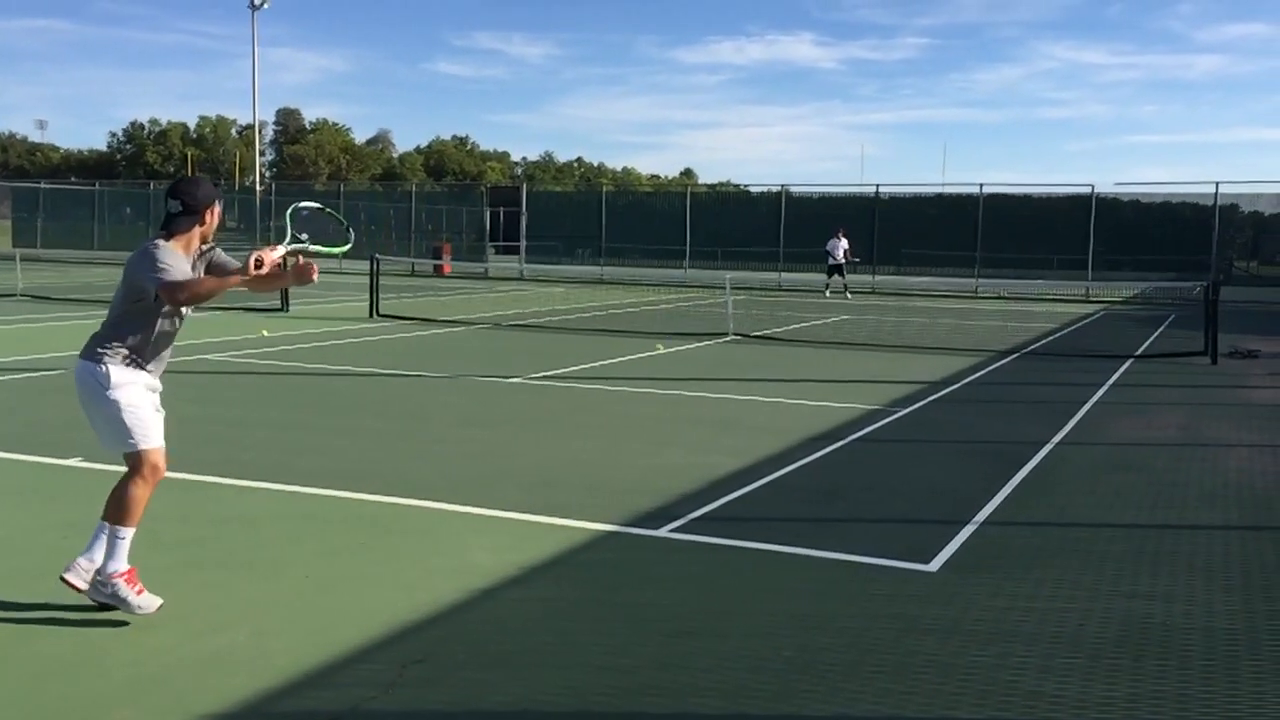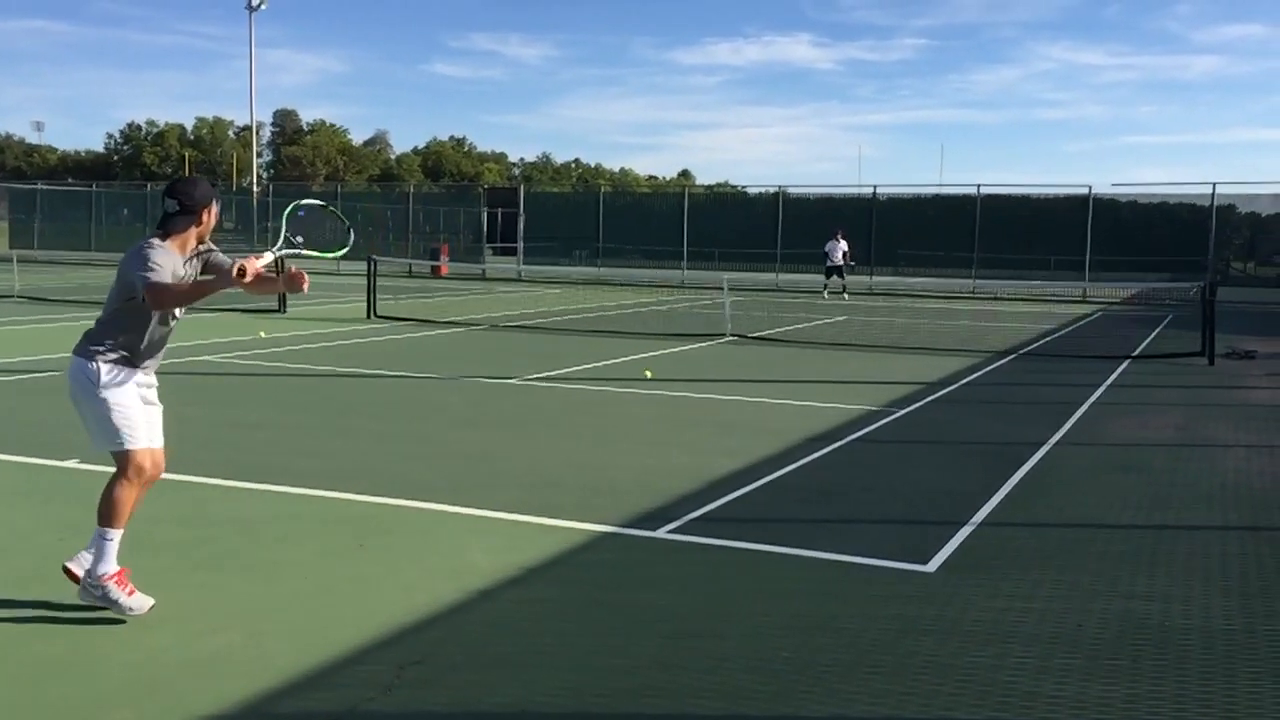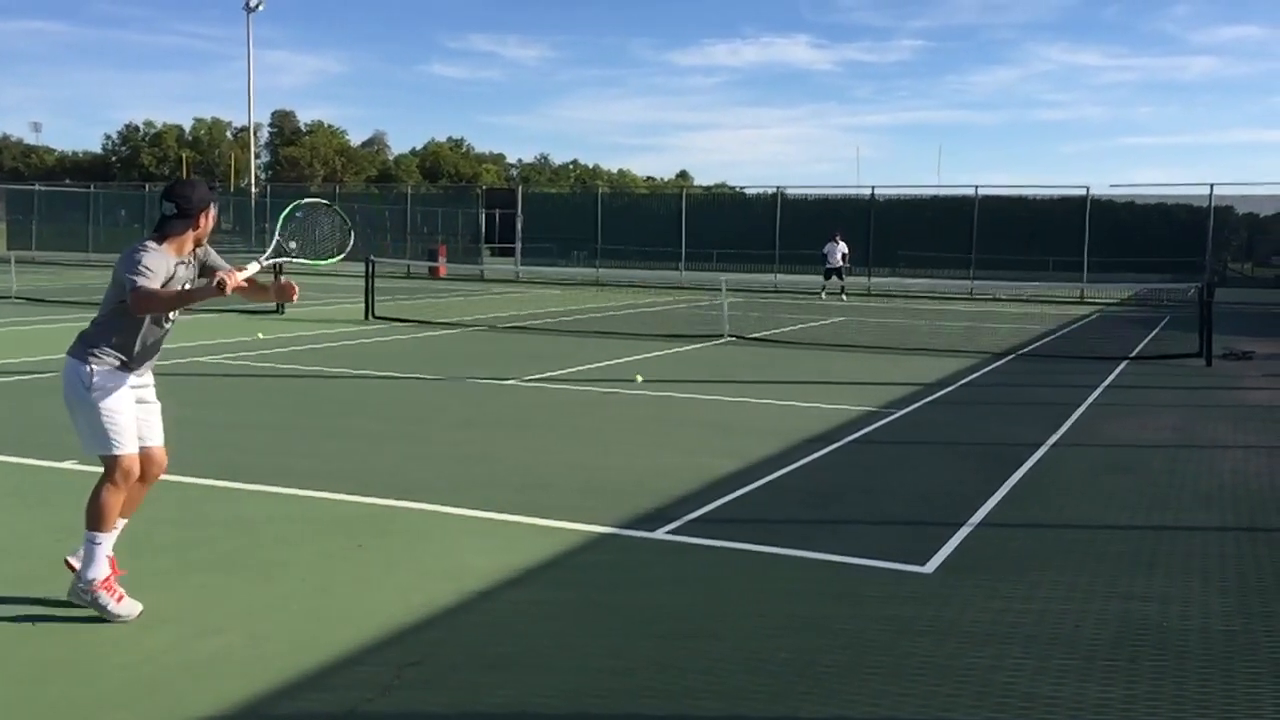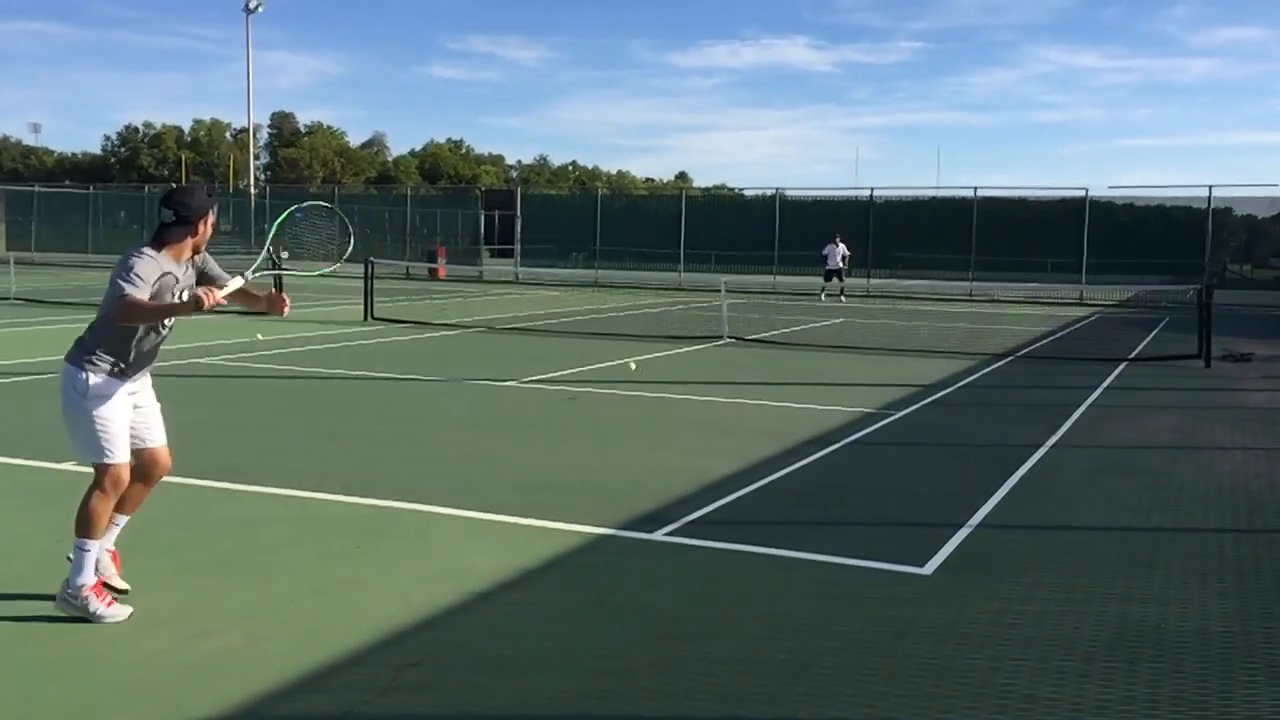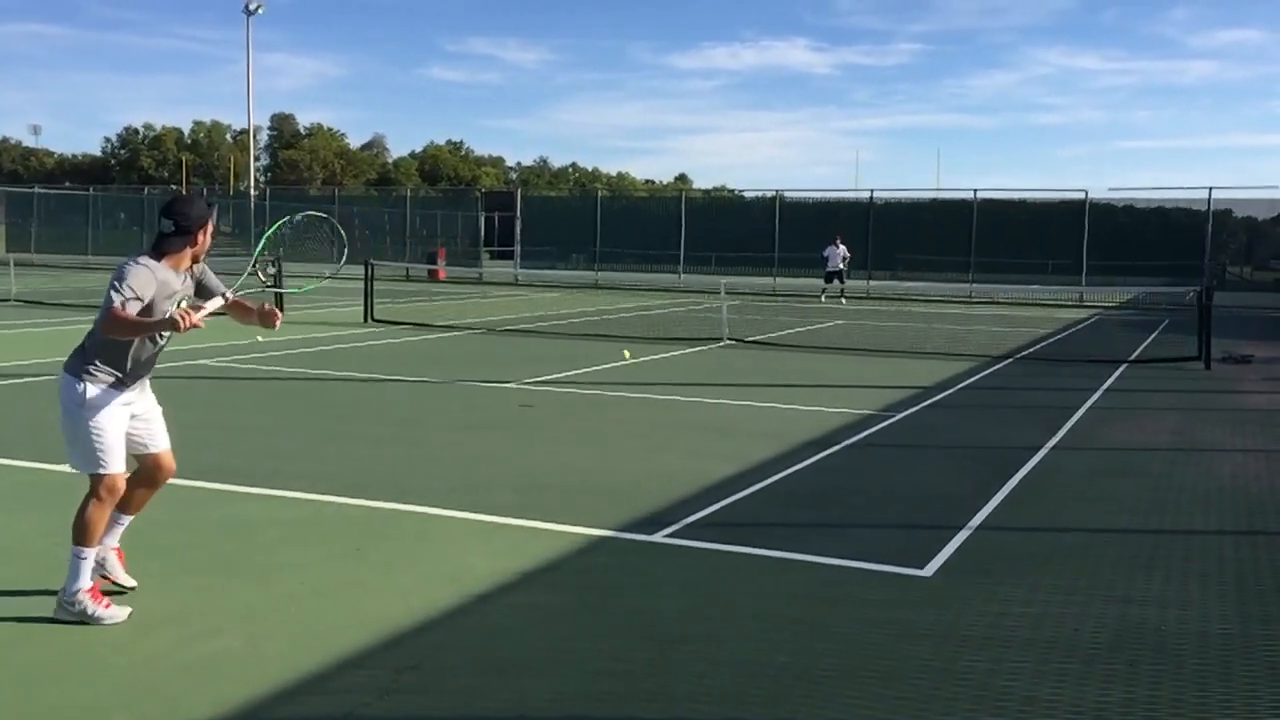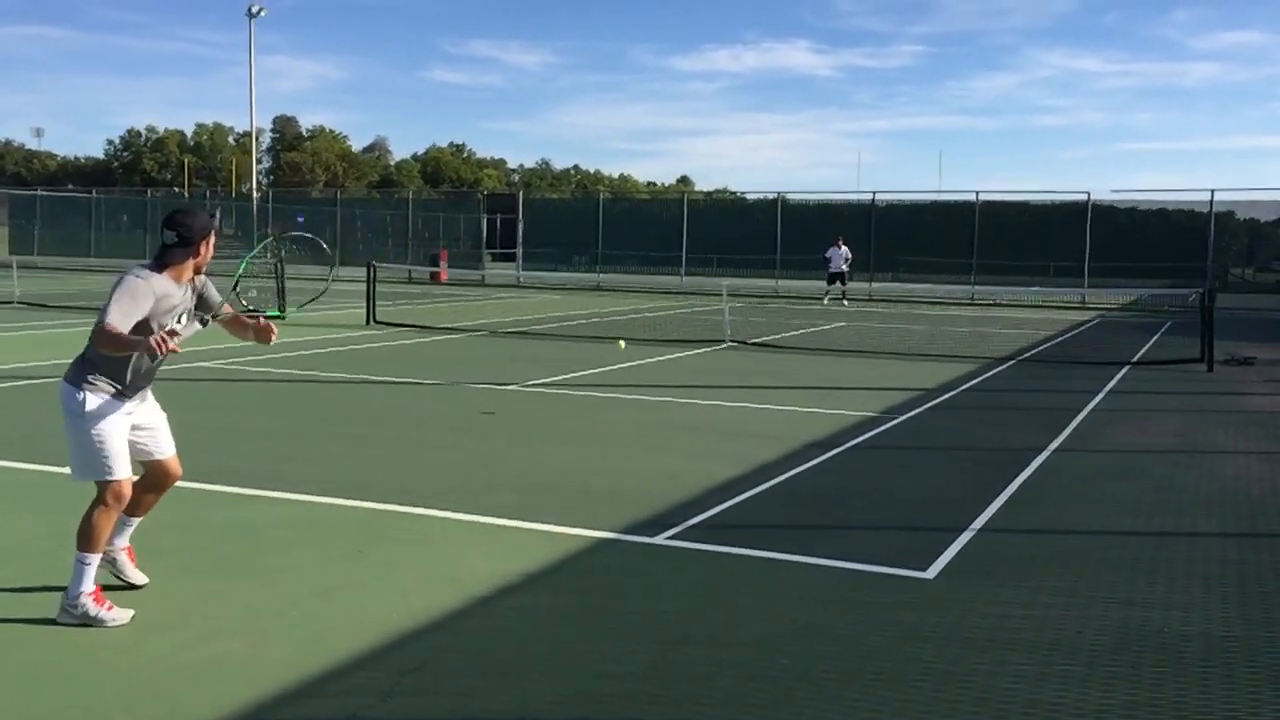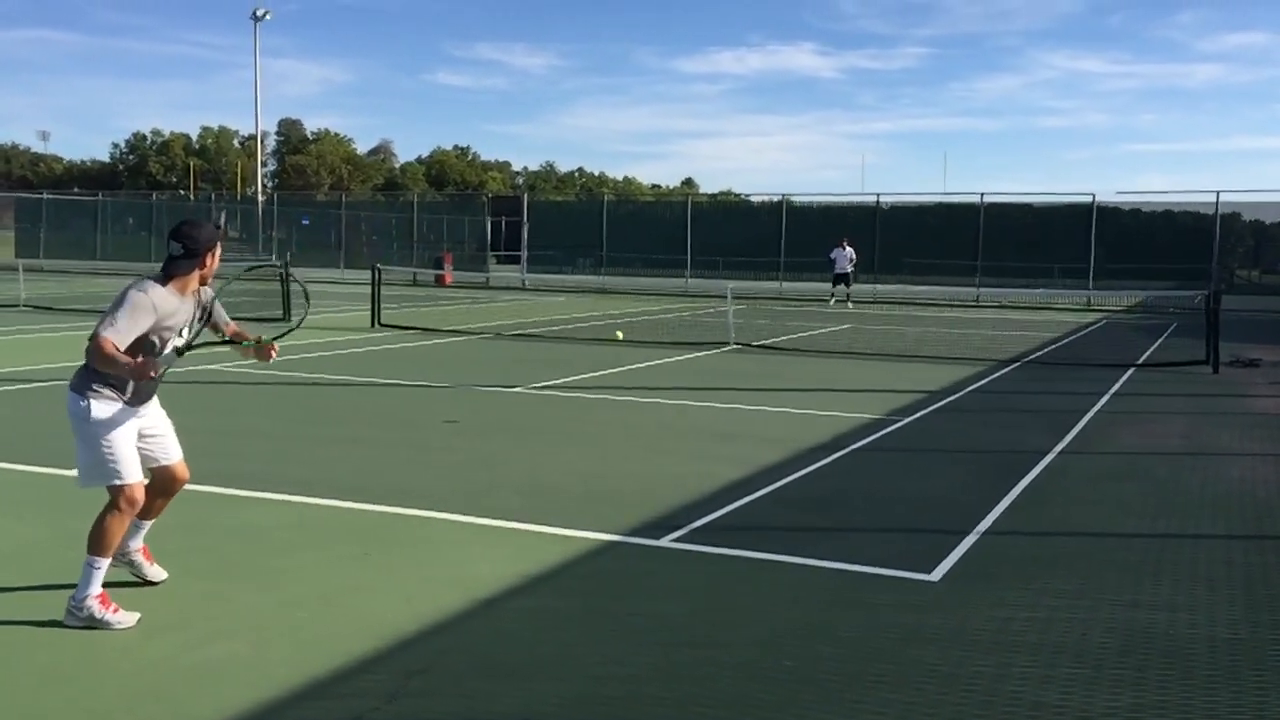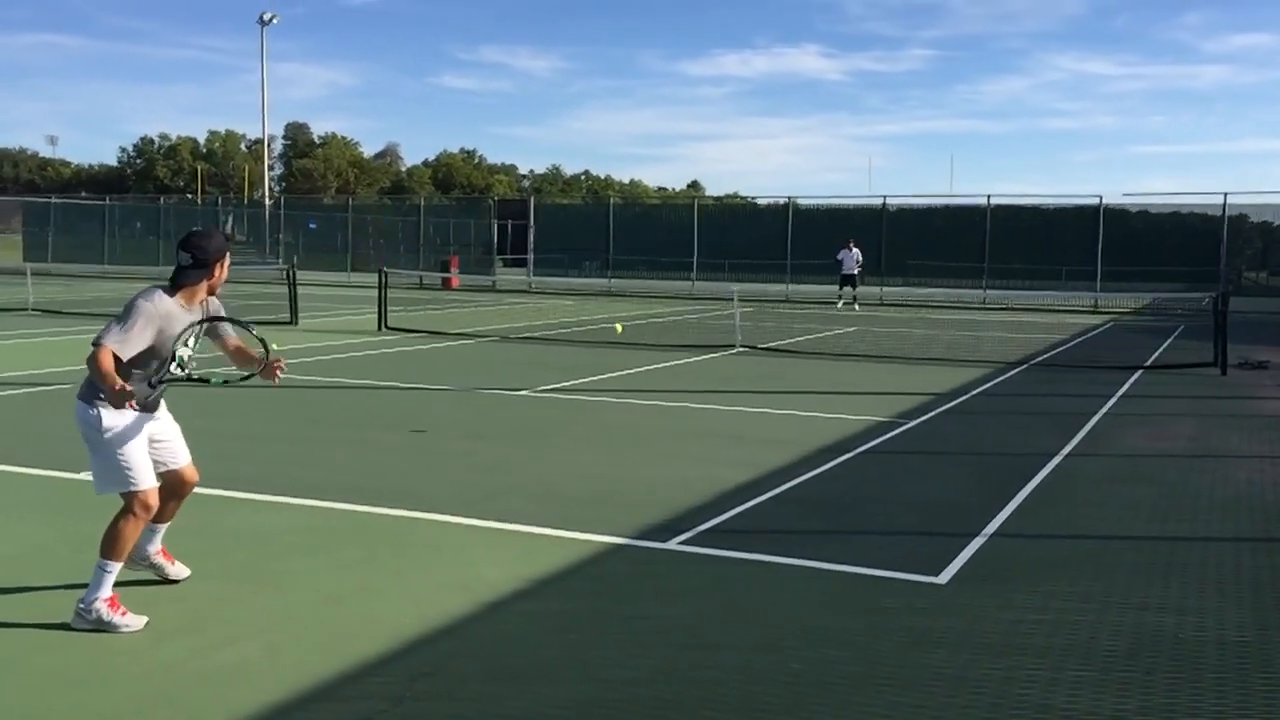
dt=0.3s
person 1, frame 1
left shoulder: (202, 252)
right shoulder: (157, 256)
left elbow: (252, 280)
right elbow: (178, 294)
left wrist: (289, 276)
right wrist: (237, 276)
left hip: (139, 375)
right hip: (109, 370)
left knee: (147, 469)
right knee: (148, 466)
left ankle: (90, 565)
right ankle: (112, 574)
person 1, frame 2
left shoulder: (199, 252)
right shoulder: (150, 255)
left elbow: (246, 280)
right elbow: (161, 298)
left wrist: (283, 283)
right wrist: (223, 282)
left hip: (136, 373)
right hip: (102, 370)
left knee: (151, 468)
right knee: (135, 466)
left ankle: (90, 560)
right ankle: (102, 575)
person 1, frame 3
left shoulder: (197, 254)
right shoulder: (146, 258)
left elbow: (241, 284)
right elbow: (143, 302)
left wrist: (273, 291)
right wrist: (203, 291)
left hip: (135, 374)
right hip: (96, 370)
left knee: (152, 465)
right knee: (123, 470)
left ankle: (93, 556)
right ankle: (90, 580)
person 1, frame 4
left shoulder: (195, 261)
right shoulder: (142, 264)
left elbow: (235, 292)
right elbow: (125, 312)
left wrist: (266, 301)
right wrist: (185, 306)
left hip: (133, 378)
right hip: (94, 377)
left knee: (155, 464)
right knee: (114, 476)
left ankle: (100, 550)
right ankle: (78, 587)
person 1, frame 5
left shoulder: (194, 271)
right shoulder: (141, 272)
left elbow: (231, 305)
right elbow: (110, 322)
left wrist: (258, 314)
right wrist: (161, 323)
left hip: (132, 386)
right hip: (93, 385)
left knee: (159, 467)
right knee: (108, 485)
left ankle: (105, 547)
right ankle: (75, 594)
person 1, frame 6
left shoulder: (195, 283)
right shoulder: (139, 284)
left elbow: (229, 319)
right elbow: (101, 337)
left wrist: (254, 328)
right wrist: (142, 343)
left hip: (135, 394)
right hip: (94, 394)
left knee: (166, 472)
right knee: (116, 492)
left ankle: (115, 546)
right ankle: (79, 597)
person 1, frame 7
left shoulder: (201, 294)
right shoulder: (144, 297)
left elbow: (230, 333)
right elbow: (97, 347)
left wrist: (255, 347)
right wrist: (124, 366)
left hip: (140, 401)
right hip: (100, 401)
left knee: (174, 476)
right knee: (129, 496)
left ankle: (129, 548)
right ankle: (85, 601)
person 1, frame 8
left shoulder: (207, 304)
right shoulder: (151, 307)
left elbow: (233, 348)
right elbow: (99, 354)
left wrist: (261, 365)
right wrist: (113, 386)
left hip: (148, 408)
right hip: (110, 410)
left knee: (184, 479)
right knee: (143, 502)
left ankle: (148, 550)
right ankle: (94, 604)
